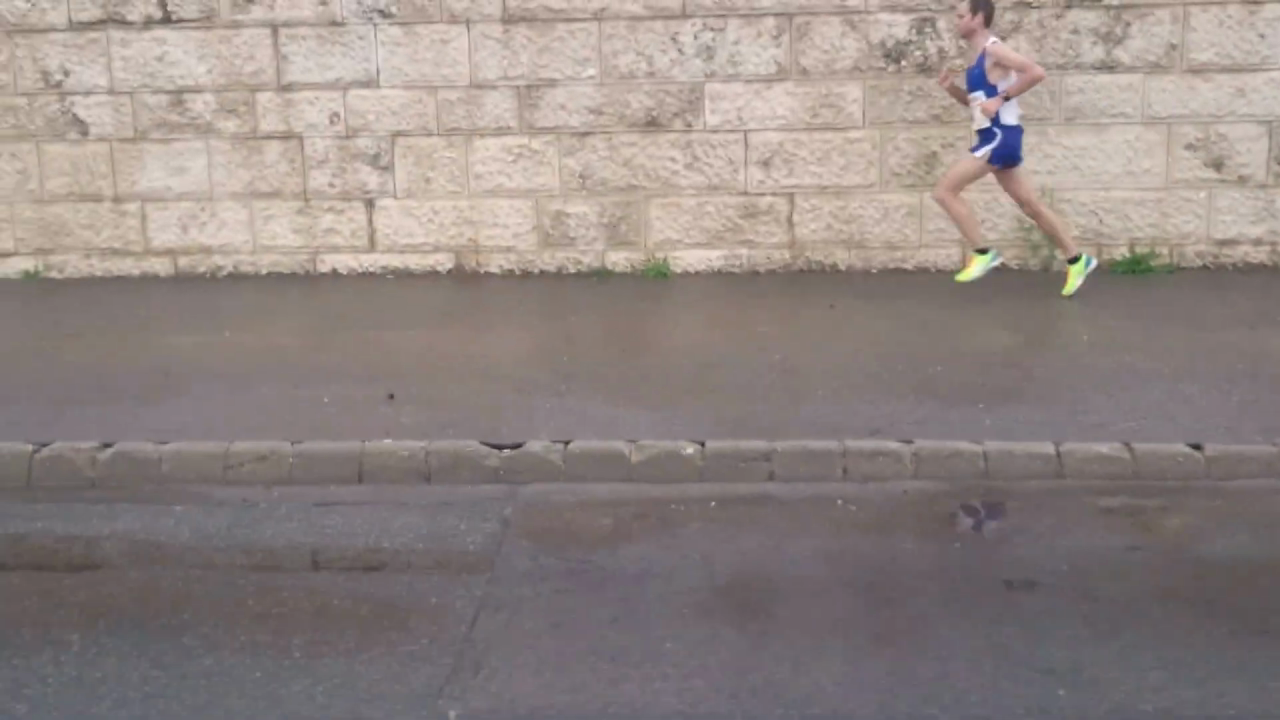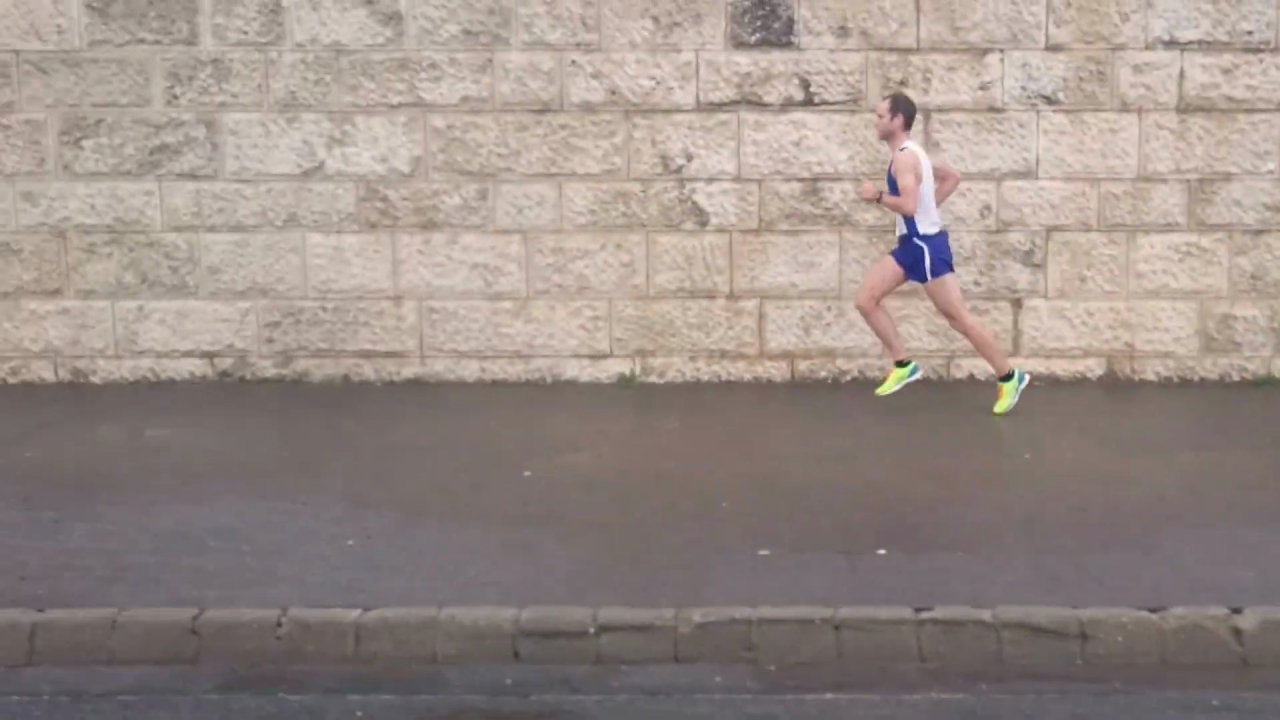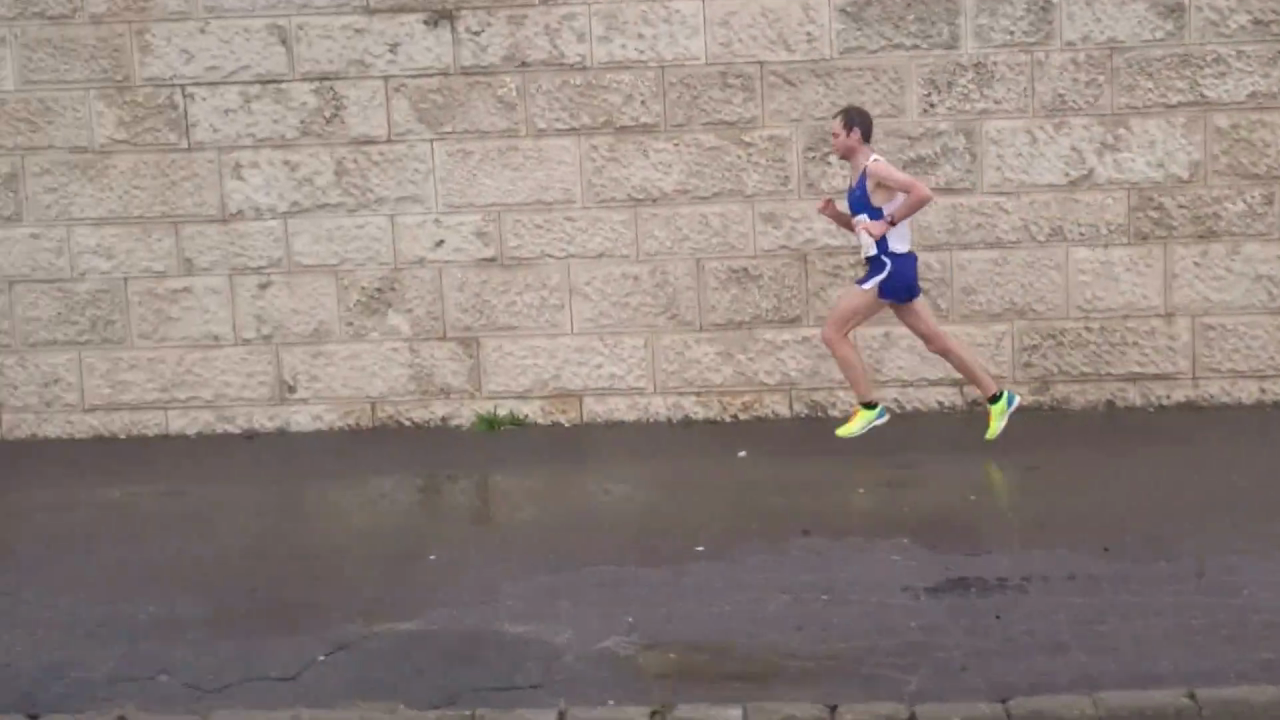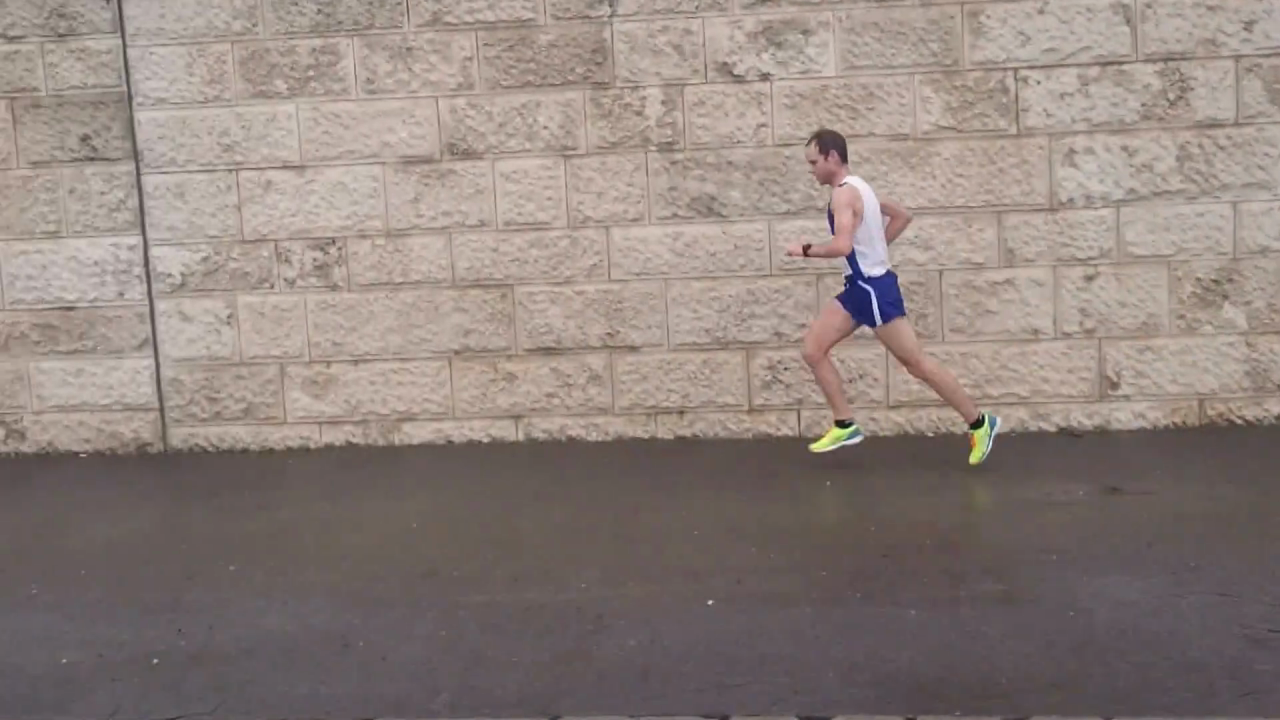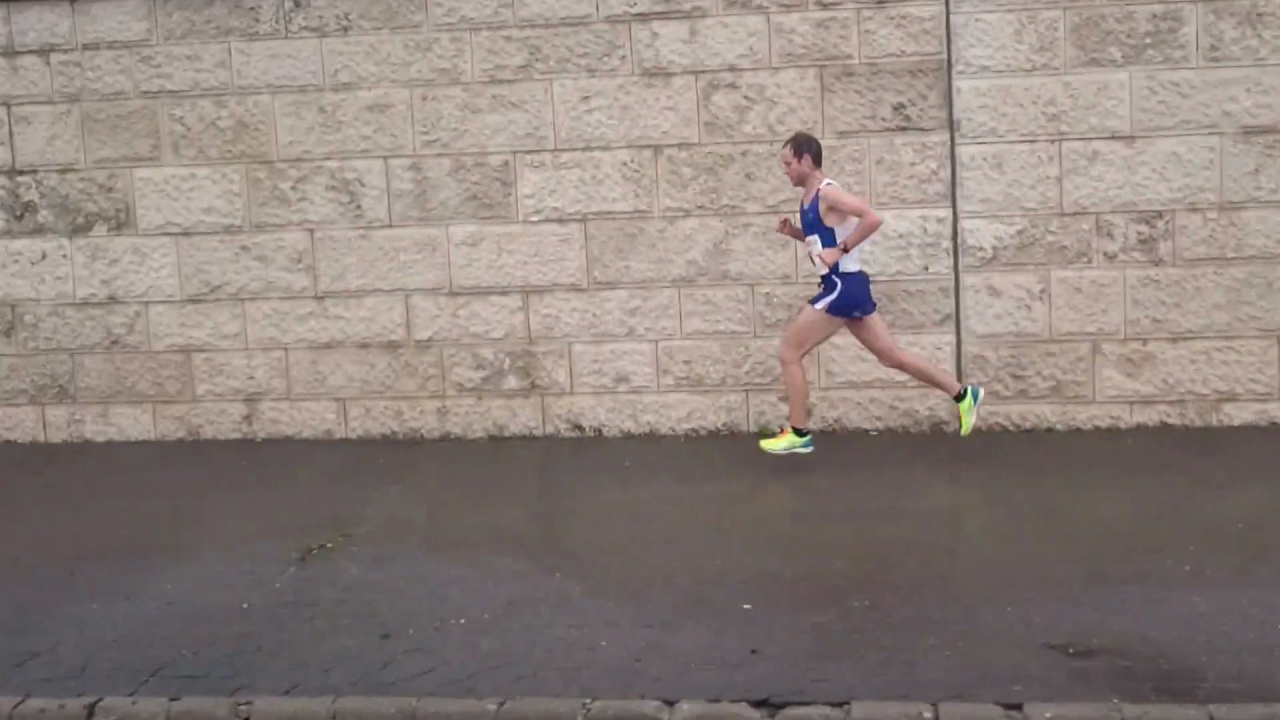
dt=1s
person 1, frame 1
left shoulder: (994, 49)
right shoulder: (977, 54)
left elbow: (1037, 72)
right elbow: (972, 100)
left wrist: (1001, 99)
right wrist: (951, 88)
left hip: (1000, 138)
right hip: (993, 140)
left knee: (943, 191)
right knee: (1031, 207)
left ankle: (982, 252)
right ankle: (1076, 260)
person 1, frame 2
left shoulder: (904, 156)
right shoulder: (910, 154)
left elbow: (908, 206)
right elbow: (953, 176)
left wrist: (876, 196)
left hip: (925, 247)
right hip: (912, 245)
left knee: (959, 317)
right knee: (864, 300)
left ankle: (1009, 377)
right ankle: (903, 365)
person 1, frame 3
left shoulder: (876, 169)
right shoulder: (861, 173)
left elbow: (923, 192)
left wrist: (884, 224)
right wrist: (837, 216)
left hip: (891, 268)
right hip: (888, 268)
left knee: (831, 331)
right knee: (936, 340)
left ankle: (870, 406)
right ankle: (998, 398)
person 1, frame 4
left shoulder: (844, 192)
right shoulder: (858, 189)
left elbow: (840, 247)
right elbow: (903, 215)
left wrist: (805, 249)
left hip: (873, 290)
right hip: (861, 288)
left knee: (916, 364)
right knee: (812, 350)
left ankle: (978, 424)
right ankle: (844, 424)
person 1, frame 5
left shoulder: (828, 193)
right shoulder: (812, 196)
left elbow: (873, 218)
left wrist: (837, 253)
right wrist: (793, 232)
left hip: (843, 286)
right hip: (844, 287)
left knee: (788, 352)
right knee: (891, 355)
left ankle: (799, 433)
right ankle: (962, 395)
